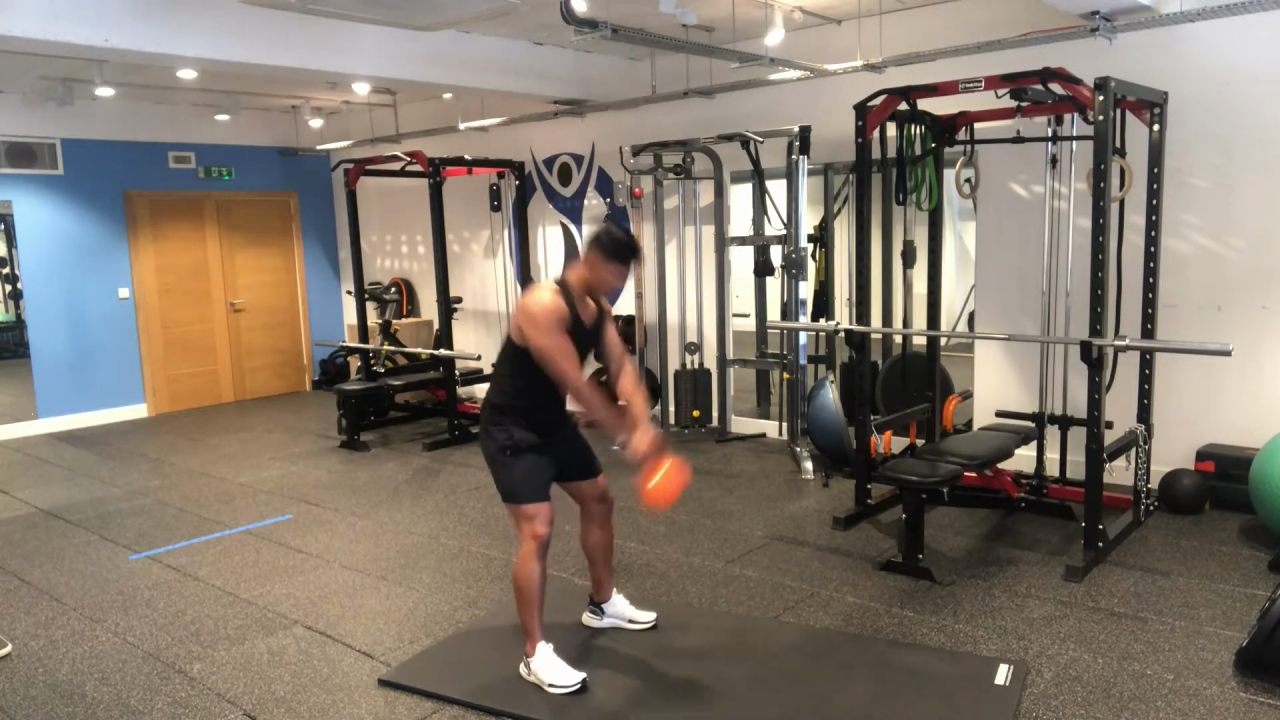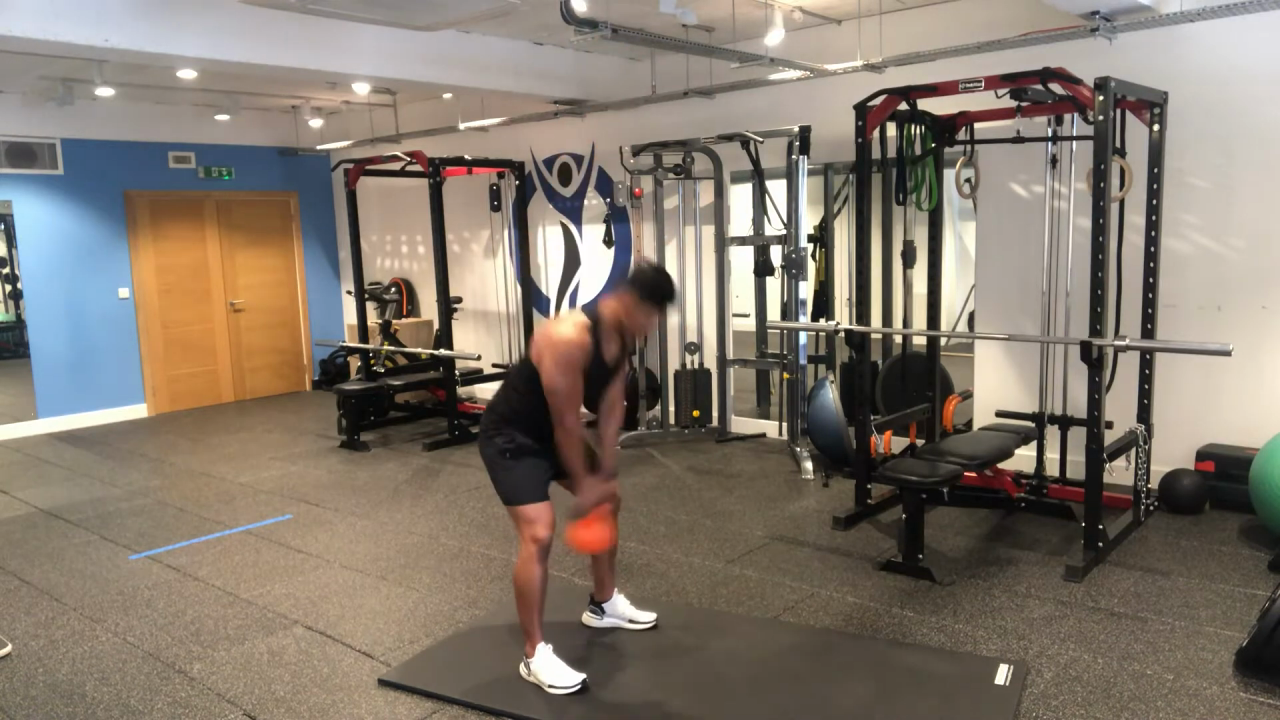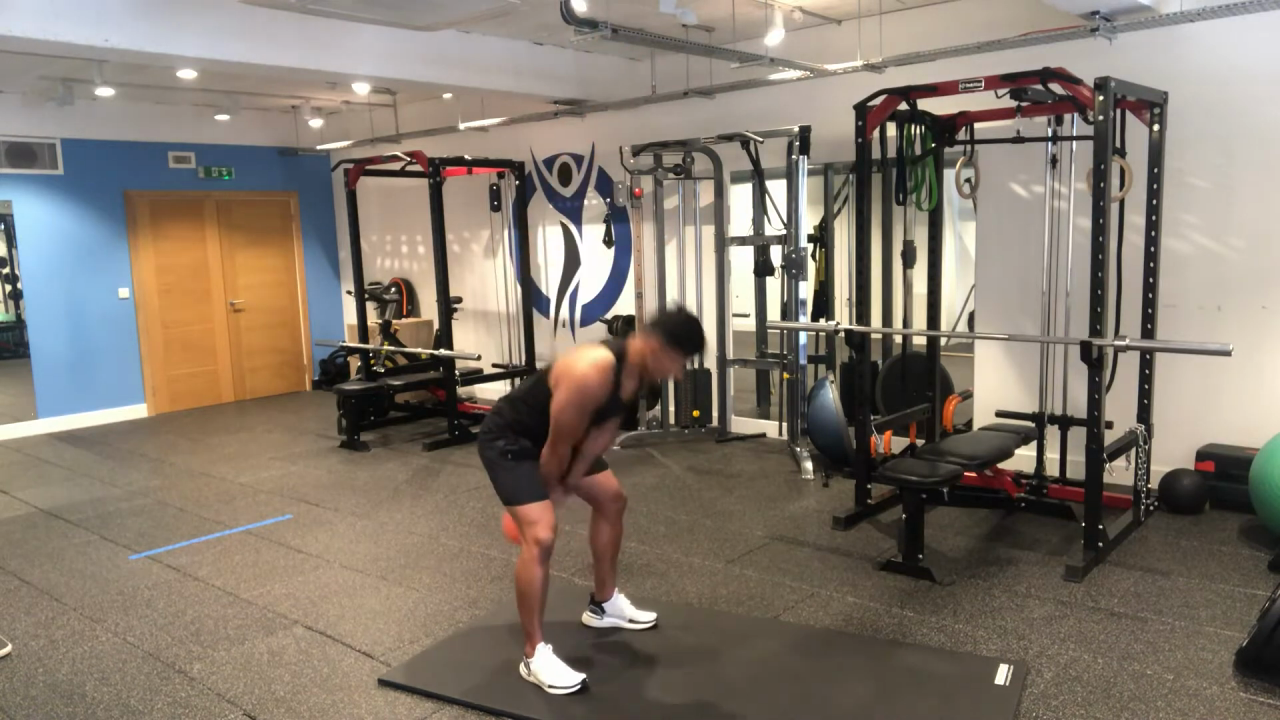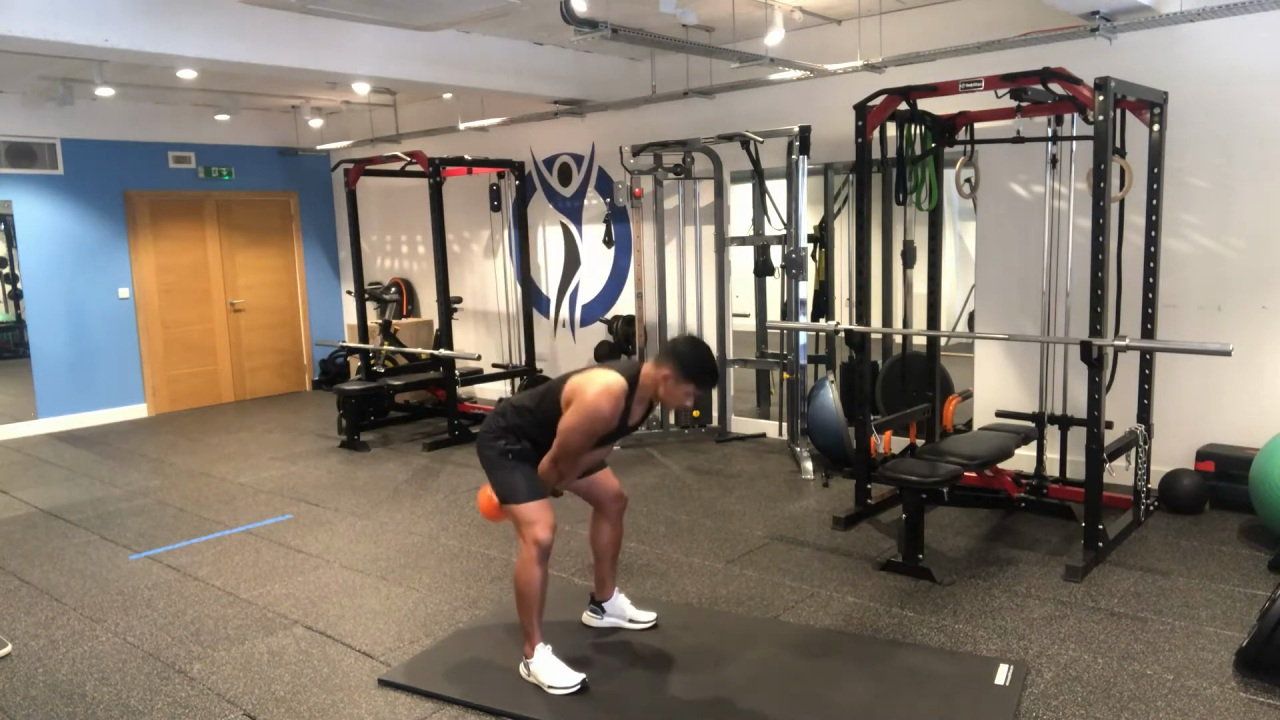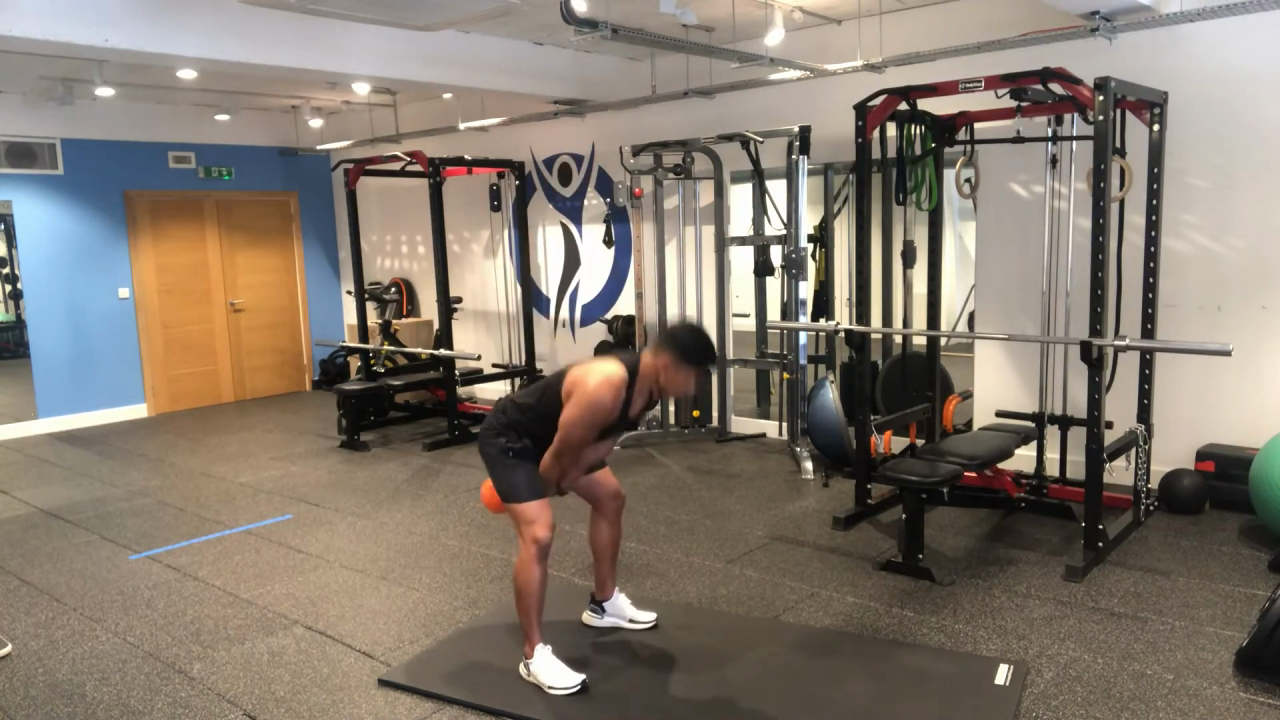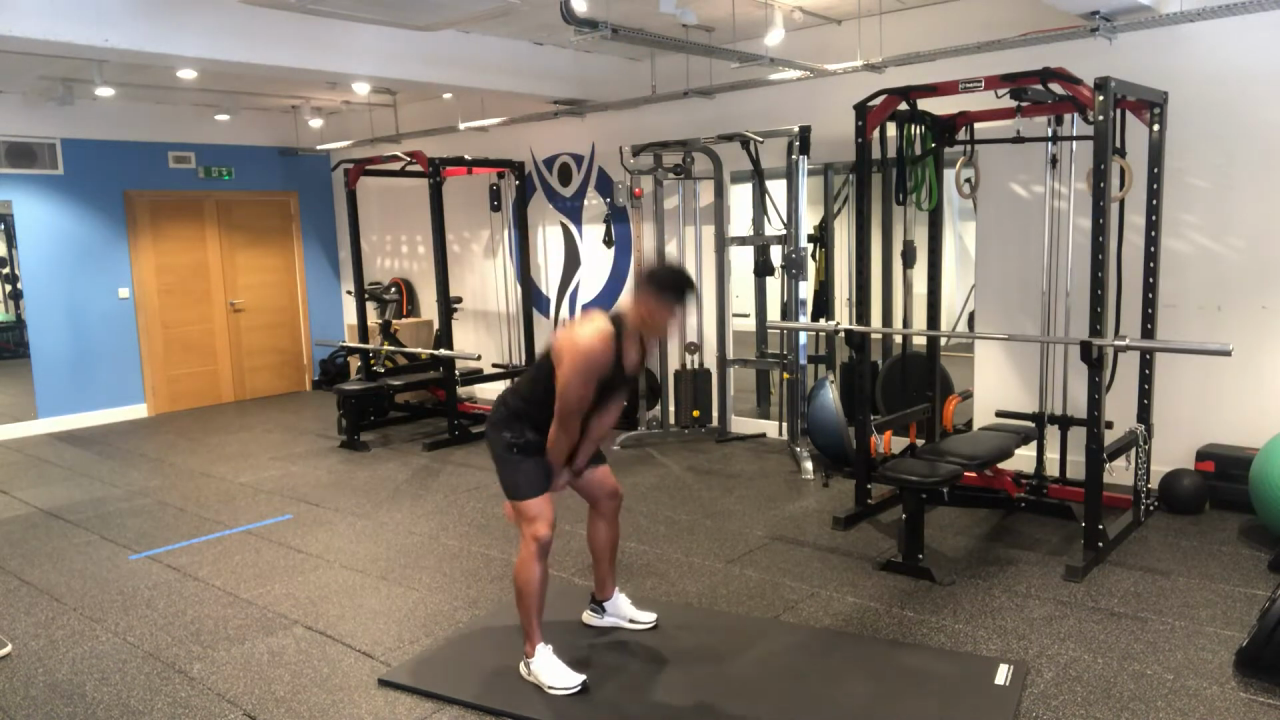
dt=0.1s
person 1, frame 1
left shoulder: (597, 306)
right shoulder: (546, 306)
left elbow: (622, 368)
right elbow: (577, 386)
left wrist: (643, 424)
right wrist: (624, 436)
left hip: (554, 420)
right hip: (511, 427)
left knee: (599, 498)
right knee: (538, 530)
left ankle: (603, 603)
right ankle: (535, 653)
person 1, frame 2
left shoulder: (623, 339)
right shoulder: (570, 338)
left elbow: (610, 408)
right elbow: (567, 423)
left wrist: (605, 473)
right wrist: (582, 485)
left hip: (551, 430)
right hip: (511, 437)
left knee: (607, 497)
right knee: (539, 533)
left ankle: (603, 603)
right ankle: (533, 653)
person 1, frame 3
left shoulder: (640, 372)
right shoulder: (591, 373)
left elbow: (604, 431)
right elbow: (556, 447)
left wrist: (568, 483)
right wrist: (549, 494)
right hip: (509, 439)
left knee: (612, 498)
right knee: (541, 535)
left ankle: (604, 602)
right ankle: (535, 656)
person 1, frame 4
left shoulder: (645, 392)
right shoulder: (603, 397)
left elbow: (599, 447)
right elbow: (558, 459)
left wrist: (562, 483)
right wrist: (541, 494)
left hip: (554, 442)
right hip: (509, 440)
left knee: (613, 499)
right knee: (539, 535)
left ankle: (604, 602)
right ankle: (534, 655)
person 1, frame 5
left shoulder: (647, 383)
right shoulder: (603, 387)
left elbow: (601, 442)
right elbow: (561, 453)
left wrist: (564, 481)
right wrist: (544, 491)
left hip: (555, 438)
right hip: (510, 438)
left knee: (611, 498)
right knee: (538, 534)
left ankle: (604, 601)
right ankle: (534, 655)
person 1, frame 6
left shoulder: (637, 345)
right shoulder: (592, 342)
left elbow: (609, 411)
right elbow: (564, 421)
left wrist: (572, 468)
right wrist: (553, 469)
left hip: (570, 430)
right hip: (519, 424)
left knee: (609, 497)
right knee: (540, 530)
left ankle: (604, 603)
right ankle: (535, 655)
